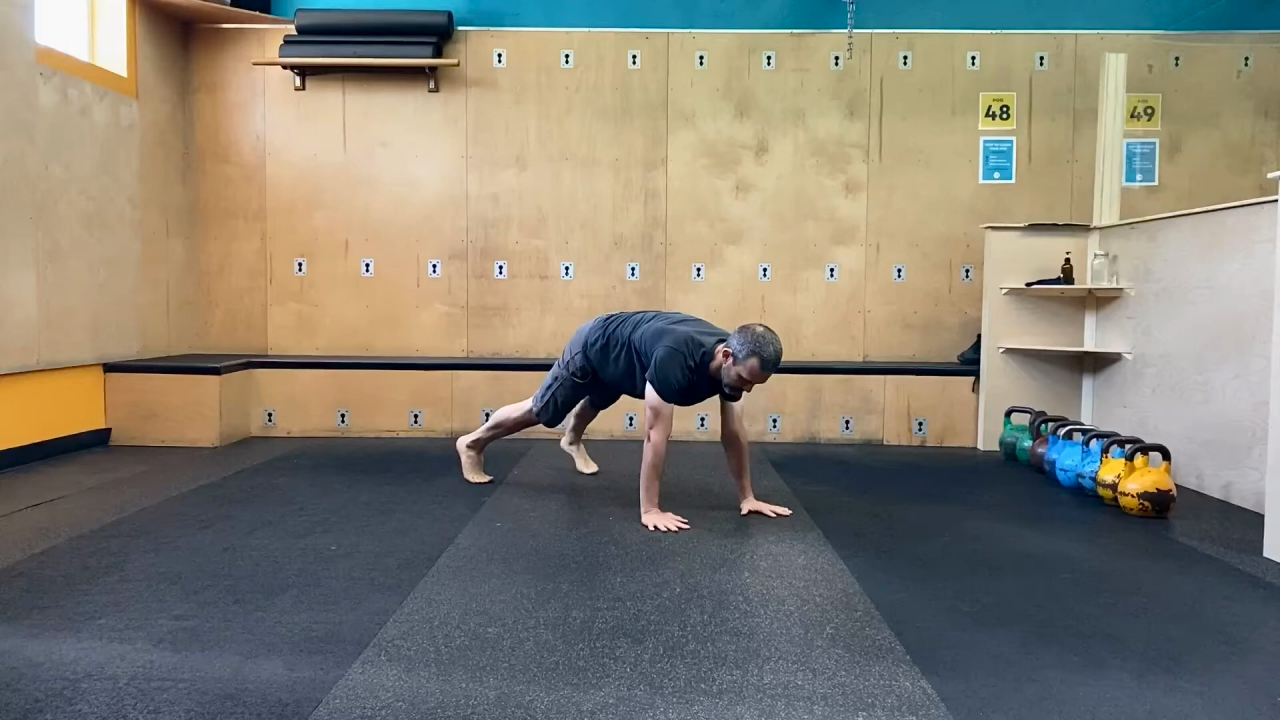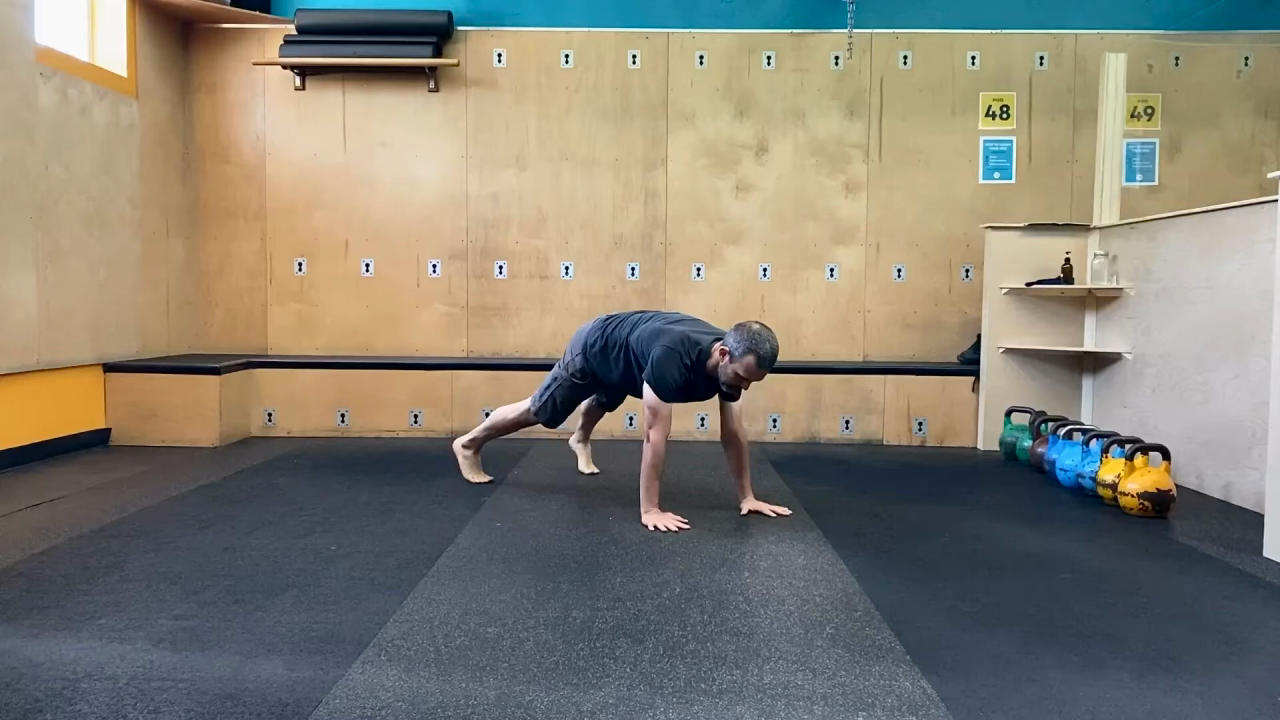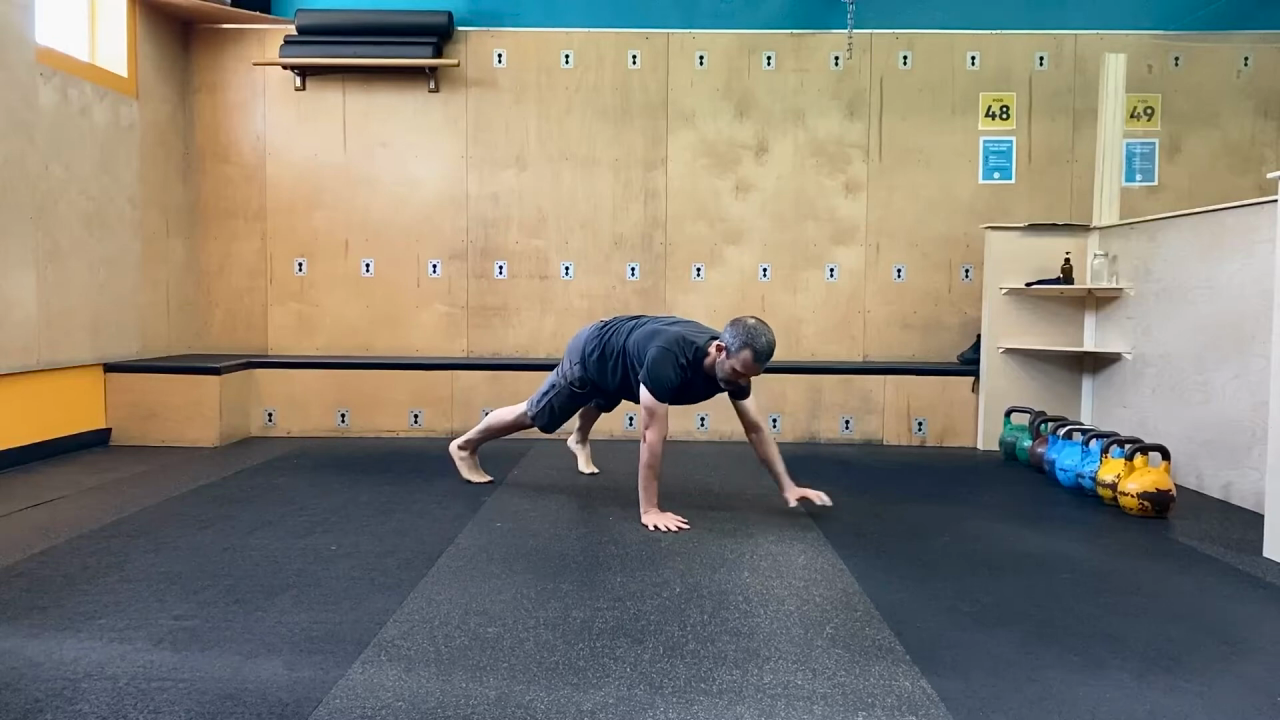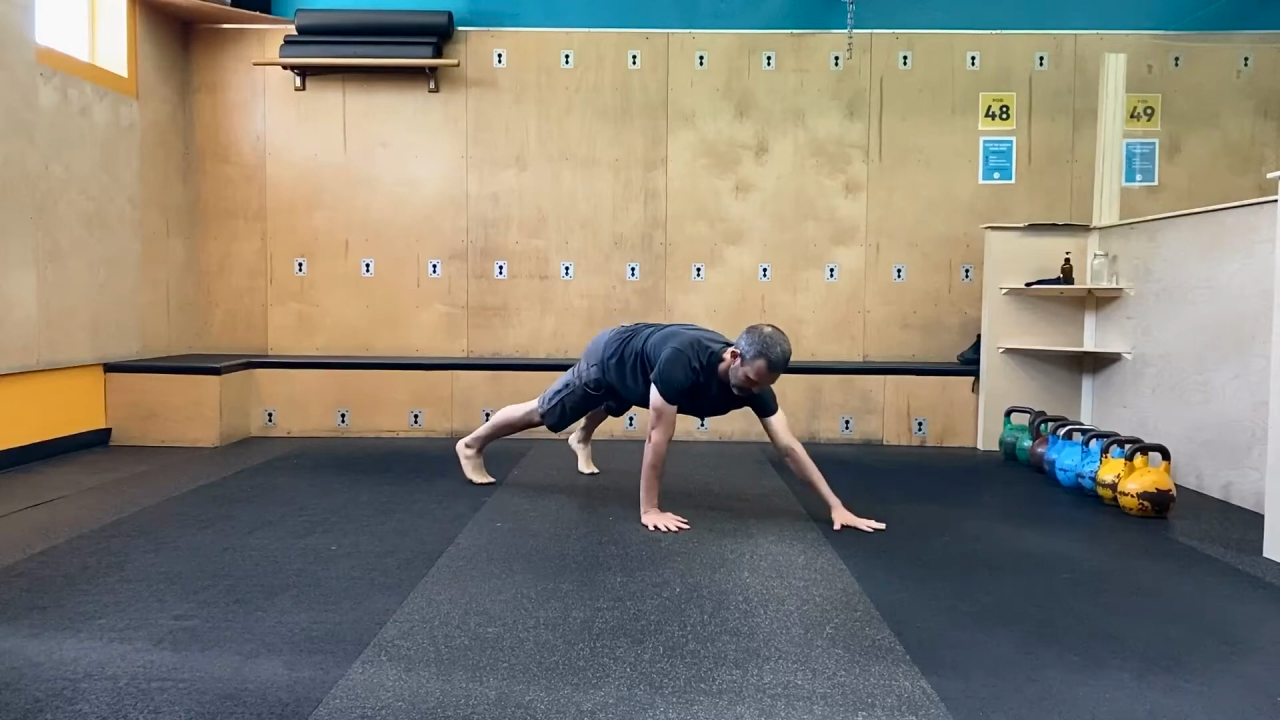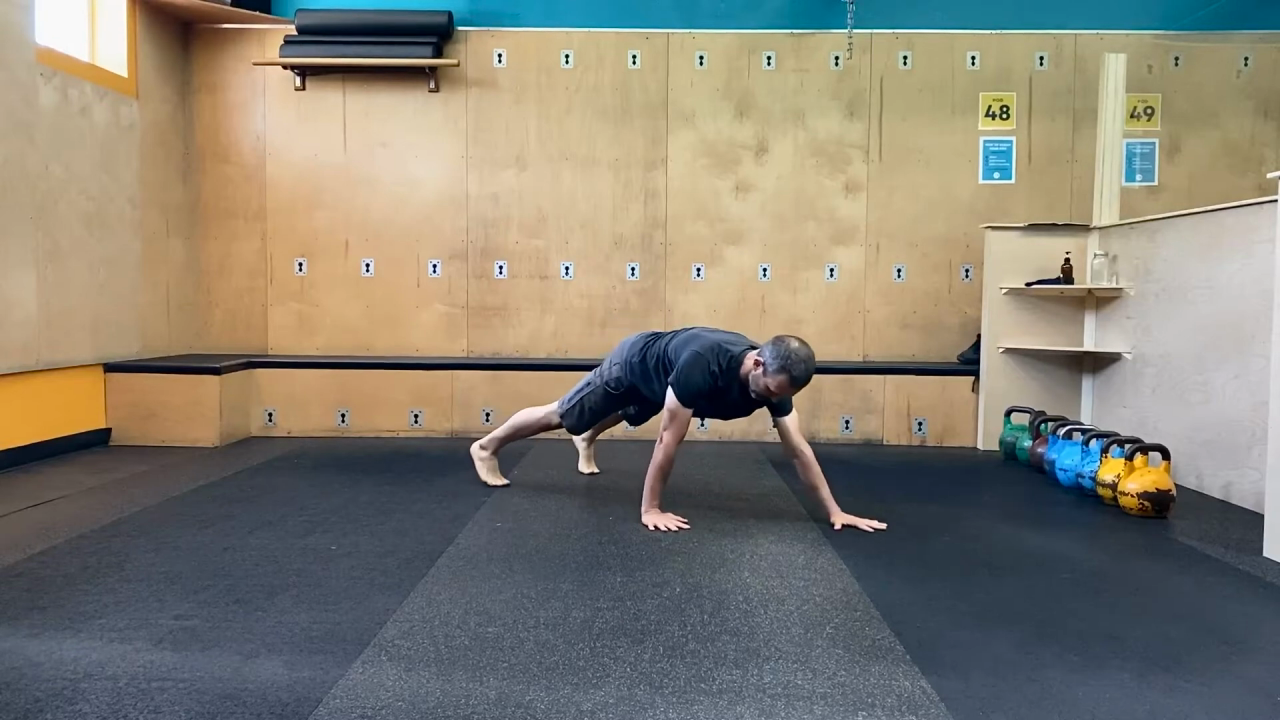
dt=0.3s
person 1, frame 1
left shoulder: (736, 360)
right shoulder: (676, 356)
left elbow: (733, 435)
right elbow: (656, 434)
left wrist: (747, 497)
right wrist: (650, 510)
left hip: (623, 348)
right hip: (594, 346)
left knee: (597, 402)
right knee: (538, 411)
left ankle: (573, 439)
right ankle: (472, 444)
person 1, frame 2
left shoulder: (733, 361)
right shoulder: (673, 356)
left elbow: (733, 433)
right elbow: (656, 435)
left wrist: (746, 496)
right wrist: (650, 510)
left hip: (621, 358)
right hip: (594, 347)
left knee: (604, 401)
right knee: (536, 412)
left ankle: (581, 440)
right ankle: (469, 445)
person 1, frame 3
left shoulder: (735, 361)
right shoulder: (670, 356)
left elbow: (755, 427)
right elbow: (652, 436)
left wrist: (788, 486)
right wrist: (650, 511)
left hip: (620, 357)
right hip: (590, 353)
left knee: (601, 401)
right knee: (534, 415)
left ankle: (580, 440)
right ankle: (465, 446)
person 1, frame 4
left shoulder: (754, 375)
right shoulder: (683, 361)
left elbow: (788, 445)
right elbow: (659, 438)
left wrist: (837, 507)
right wrist: (650, 511)
left hip: (634, 370)
right hip: (610, 356)
left knee: (608, 405)
right knee: (542, 413)
left ankle: (581, 440)
right ankle: (472, 445)
person 1, frame 5
left shoulder: (773, 380)
right shoulder: (703, 364)
left elbow: (798, 447)
right elbow: (669, 438)
left wrist: (835, 511)
right wrist: (650, 510)
left hip: (651, 384)
right hip: (633, 362)
left knee: (626, 414)
right knee: (561, 415)
left ankle: (587, 441)
right ankle: (487, 448)
